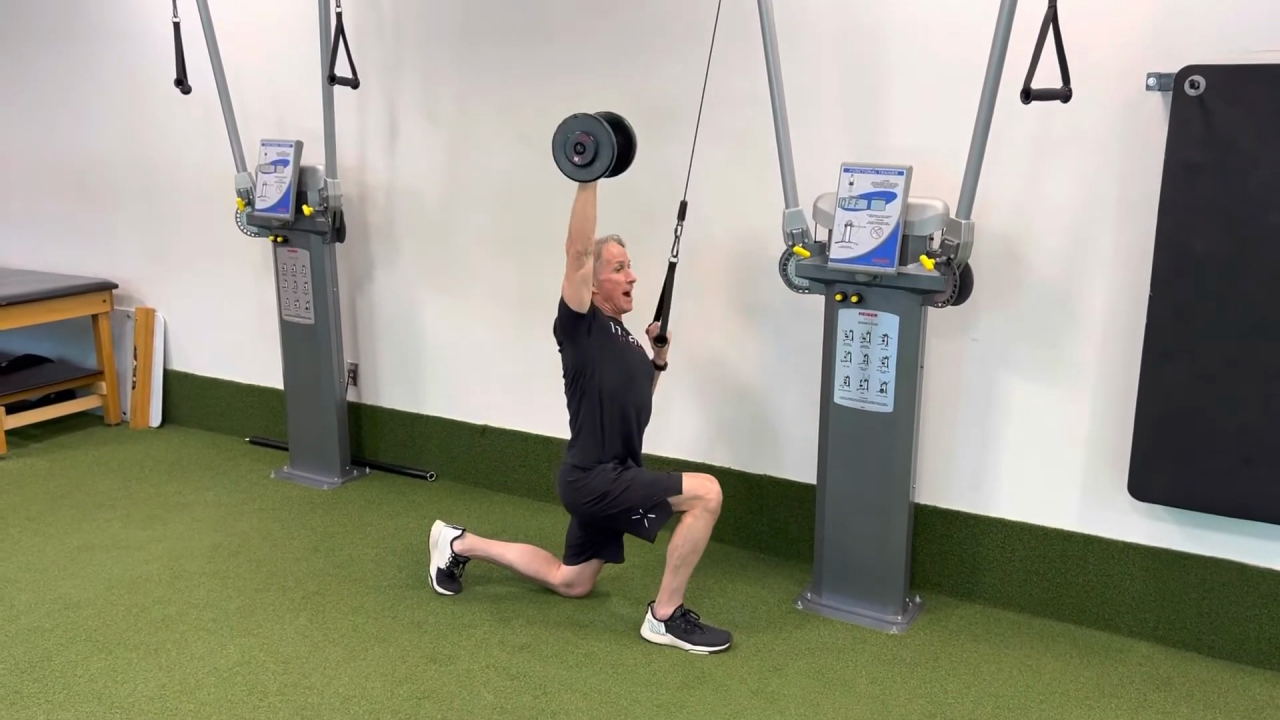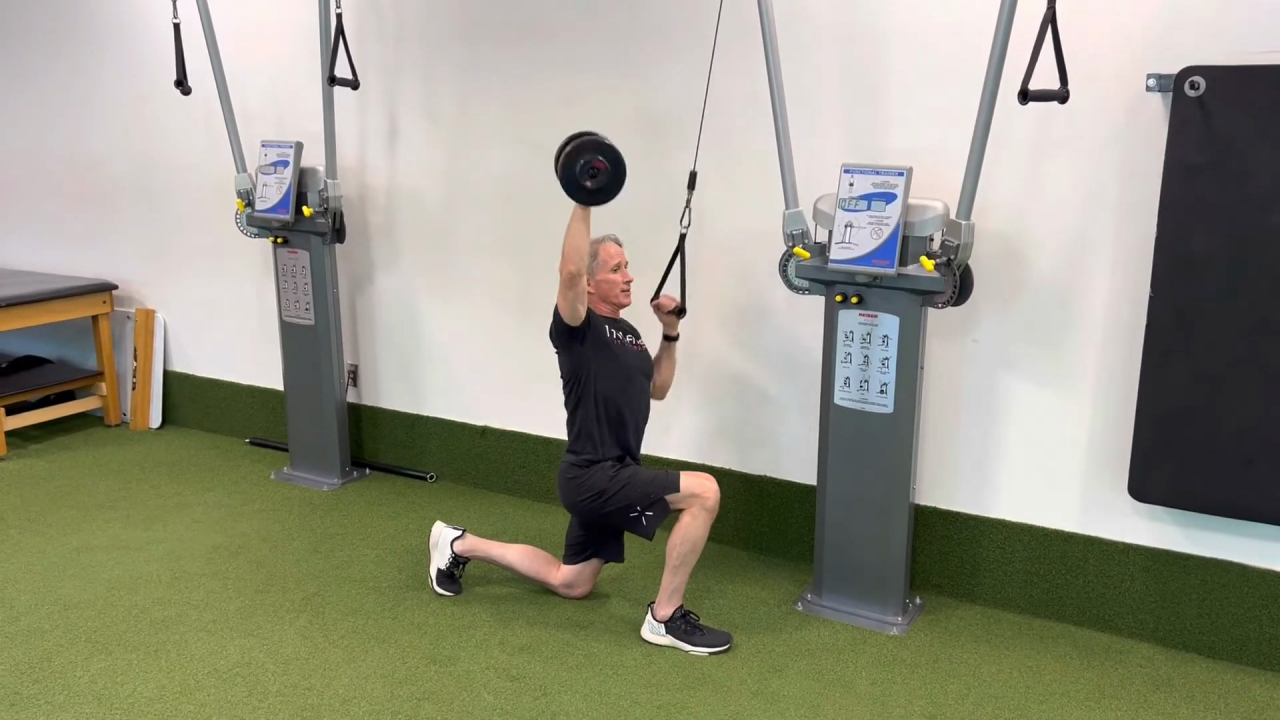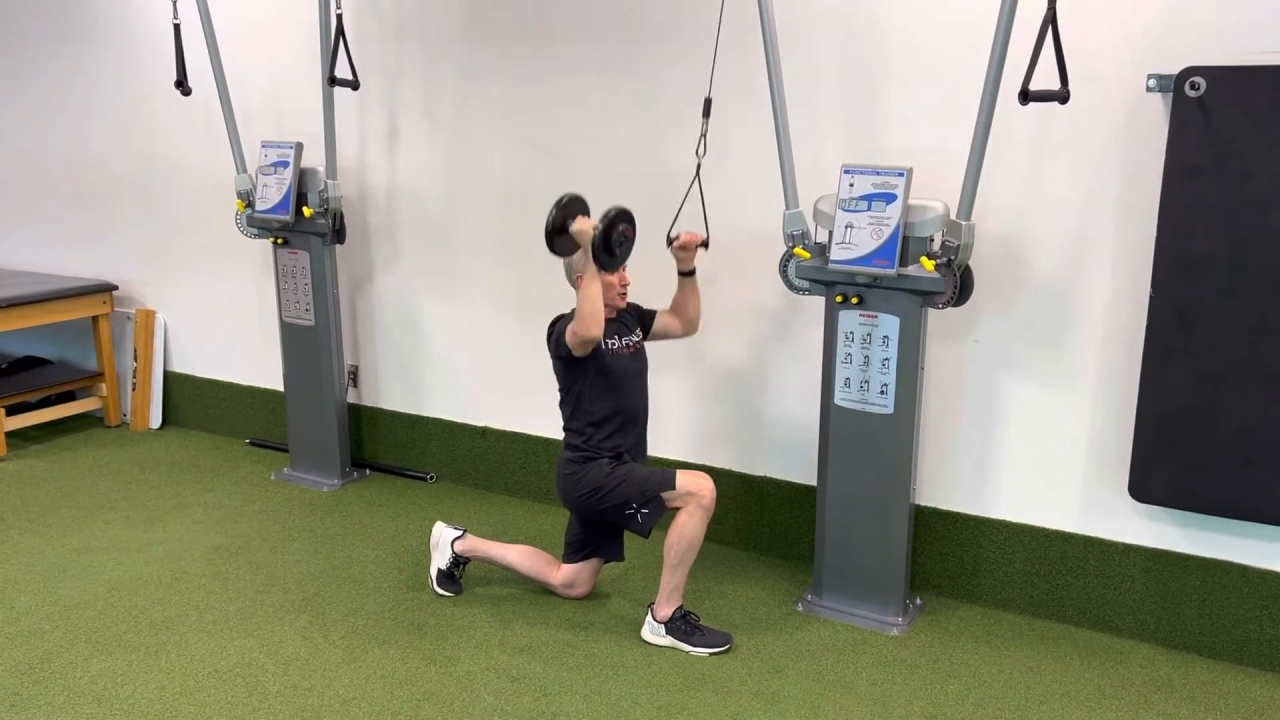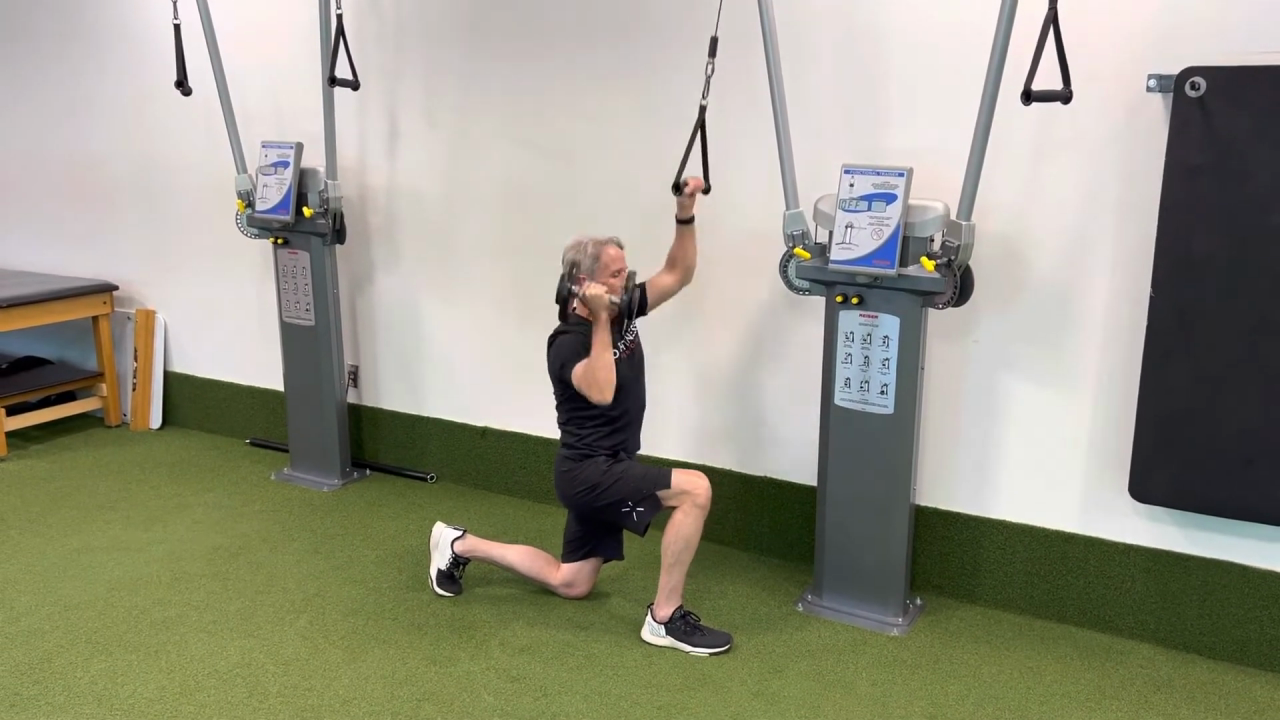
dt=0.3s
person 1, frame 1
left shoulder: (621, 336)
right shoulder: (580, 324)
right elbow: (578, 251)
left wrist: (659, 358)
right wrist: (588, 177)
left hip: (609, 476)
right hip: (595, 478)
left knee: (569, 582)
right knee: (705, 494)
left ankle: (459, 544)
right ankle: (666, 616)
person 1, frame 2
left shoulder: (626, 332)
right shoulder: (576, 328)
left elbow: (656, 389)
right elbow: (568, 272)
left wrist: (669, 333)
right wrist: (583, 202)
left hip: (609, 474)
right hip: (594, 476)
left knee: (570, 582)
right knee: (703, 492)
left ankle: (460, 546)
right ankle: (665, 616)
person 1, frame 3
left shoulder: (628, 318)
right shoulder: (566, 328)
left elbow: (687, 323)
right elbow: (589, 337)
left wrist: (685, 268)
right wrist: (588, 256)
left hip: (610, 472)
right hip: (592, 472)
left knee: (570, 582)
right knee: (699, 490)
left ankle: (459, 546)
right ankle: (665, 618)
person 1, frame 4
left shoulder: (622, 310)
right shoulder: (567, 341)
left elbow: (680, 273)
right elbow: (601, 392)
left wrist: (685, 214)
right wrist: (600, 321)
left hip: (605, 472)
right hip: (588, 472)
left knee: (570, 584)
right knee: (695, 489)
left ankle: (460, 546)
right ankle: (665, 618)
